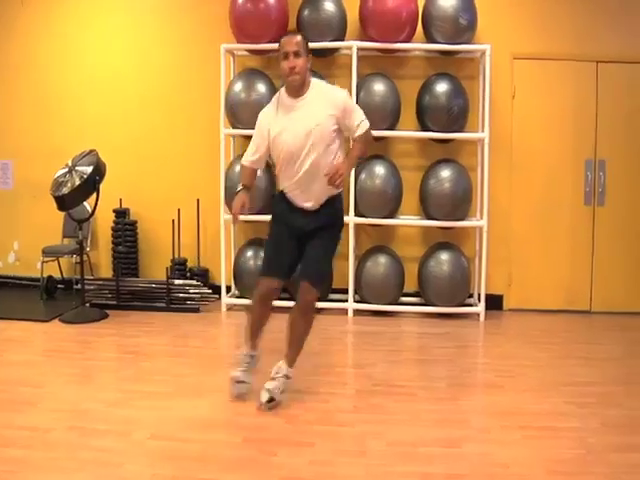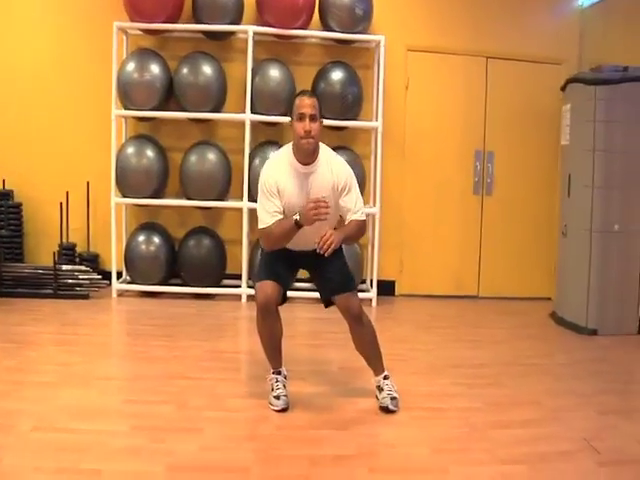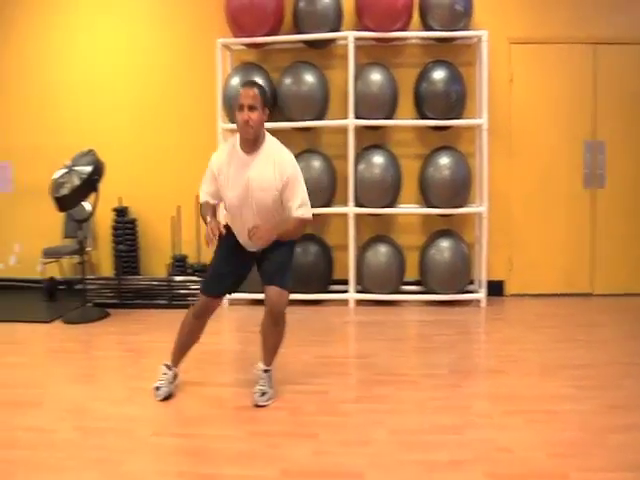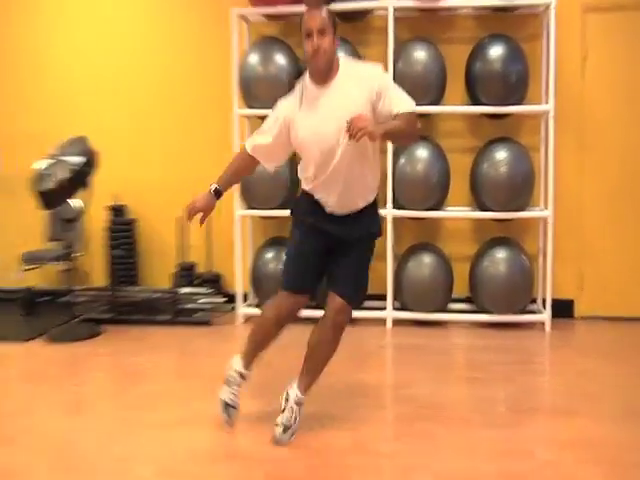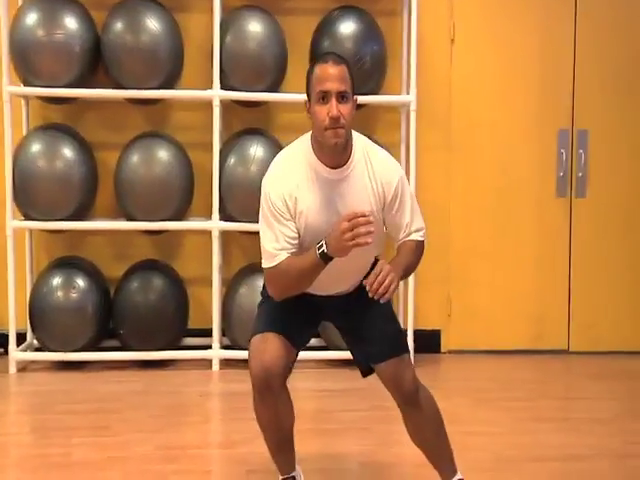
dt=0.7s
person 1, frame 1
left shoulder: (334, 97)
right shoulder: (269, 114)
left elbow: (363, 132)
right elbow: (252, 162)
left wrist: (348, 161)
right wrist: (242, 190)
left hip: (326, 210)
right hip: (287, 208)
left knee: (308, 295)
right knee: (268, 288)
left ankle: (282, 370)
right ankle: (249, 353)
person 1, frame 2
left shoulder: (339, 168)
right shoulder: (273, 169)
left elbow: (359, 223)
right elbow: (267, 239)
left wrist: (338, 233)
right wrist: (300, 220)
left hip: (324, 246)
right hip: (282, 247)
left knee: (353, 309)
right knee: (265, 299)
left ankle: (382, 378)
right ankle: (277, 375)
person 1, frame 3
left shoulder: (284, 162)
right shoulder: (222, 157)
left elbow: (302, 221)
right elbow: (207, 199)
left wrist: (275, 230)
right wrist: (210, 221)
left hip: (277, 242)
right hip: (235, 240)
left knee: (277, 304)
right knee: (203, 305)
left ankle: (266, 371)
right ankle: (171, 368)
person 1, frame 4
left shoulder: (370, 79)
right shoulder: (291, 107)
left elbow: (412, 124)
right elbow: (253, 152)
left wrist: (380, 130)
right wrist: (214, 192)
left hip: (360, 216)
right hip: (314, 210)
left knee: (338, 311)
right knee: (289, 303)
left ankle: (298, 393)
right ankle: (240, 369)
person 1, frame 5
left shoulder: (383, 168)
right shoulder: (281, 178)
left elbow: (414, 238)
right elbow: (276, 285)
left wrist: (395, 268)
right wrist: (329, 249)
left hip: (359, 286)
right hip: (293, 287)
left knee: (404, 383)
right knee: (265, 369)
